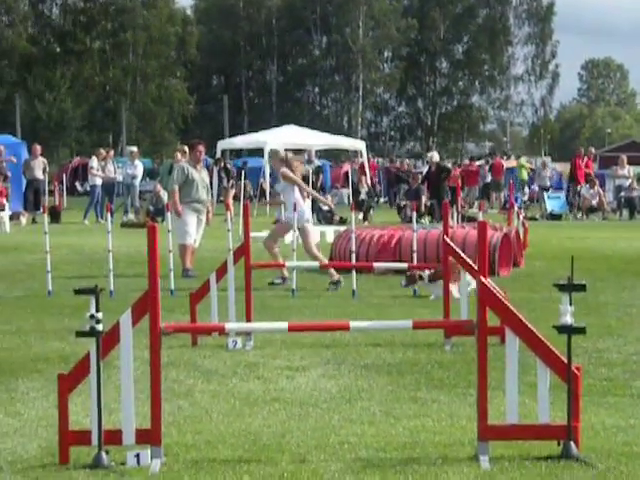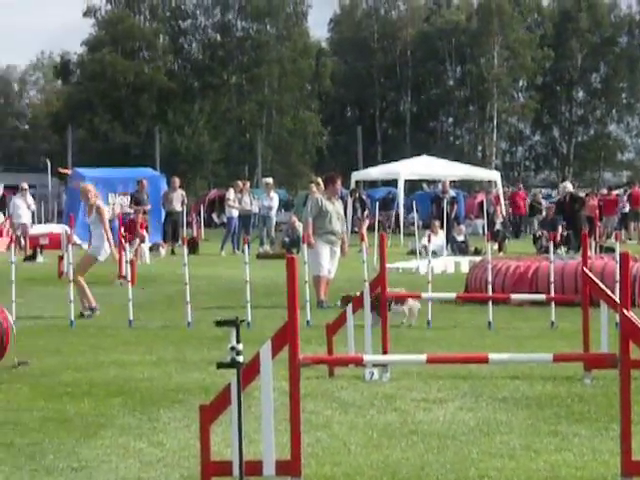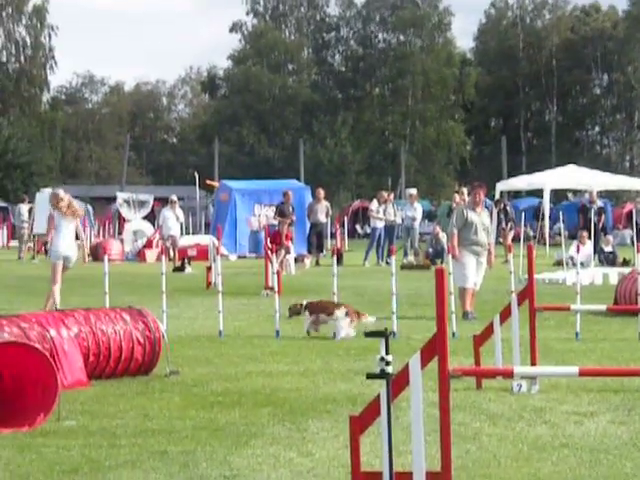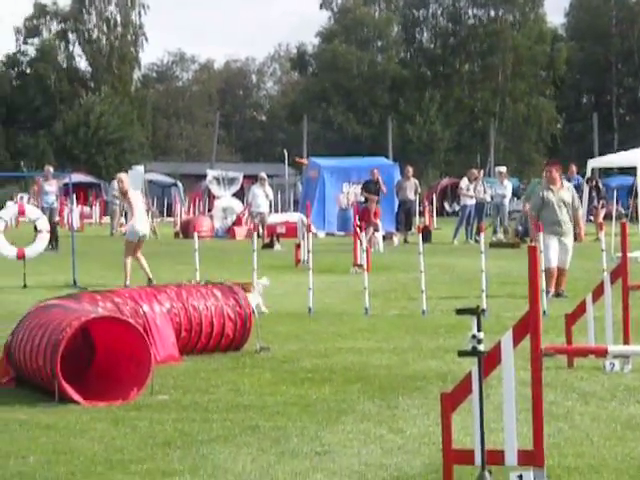
dt=1s
person 1, frame 1
left shoulder: (204, 171)
right shoulder: (182, 167)
left elbow: (207, 192)
right elbow: (174, 186)
left wrist: (209, 210)
right wrist: (176, 204)
left hip: (201, 211)
right hip: (186, 209)
left knee: (195, 241)
right knee: (187, 239)
left ankle: (190, 268)
right ankle: (186, 269)
person 1, frame 2
left shoulder: (339, 203)
right shoulder: (317, 199)
left elbow: (342, 224)
right elbow: (308, 218)
left wrist: (345, 241)
right wrist: (309, 236)
left hip: (335, 242)
right hip: (321, 240)
left knee: (330, 273)
right knee: (321, 270)
left ankle: (325, 299)
right ankle: (320, 299)
person 1, frame 3
left shoulder: (486, 213)
right shoulder: (462, 210)
left elbow: (489, 235)
right elbow: (454, 229)
left wrist: (491, 253)
right wrist: (454, 247)
left hip: (481, 253)
right hip: (466, 251)
left knee: (475, 284)
right knee: (466, 282)
left ankle: (471, 310)
right ankle: (466, 311)
person 1, frame 4
left shoulder: (569, 188)
right shoulder: (541, 190)
left elbow: (577, 210)
right elbow: (533, 211)
left wrist: (580, 228)
right wrist: (533, 230)
left hip: (567, 232)
right hip: (548, 232)
left knee: (563, 264)
right knee: (550, 263)
left ankle: (559, 289)
right ankle: (550, 290)
person 2, frame 1
left shoulder: (283, 172)
right shoulder: (287, 172)
left elbow: (302, 186)
left wrist: (321, 199)
left hip: (297, 213)
right hip: (302, 214)
left knee: (269, 242)
right knee: (311, 251)
left ankle: (283, 275)
right ankle: (335, 278)
person 2, frame 2
left shoulder: (99, 207)
right shoulder: (90, 207)
left elbow: (106, 229)
left wrist: (112, 249)
left hip: (100, 246)
right hip: (96, 246)
left knee: (76, 274)
right knee: (78, 276)
left ankle: (92, 305)
right ankle: (86, 309)
person 2, frame 3
left shoulder: (53, 214)
right shoulder: (75, 215)
left elbow: (49, 235)
right elbow: (82, 234)
right wrist: (85, 252)
left hip: (57, 249)
right hip: (71, 250)
left knee: (55, 283)
right knee: (56, 282)
left ankle: (57, 307)
right ankle: (46, 309)
person 2, frame 4
left shoulder: (129, 196)
right shoulder: (137, 193)
left elbow: (134, 216)
left wrist: (126, 227)
left hip: (135, 228)
right hip: (145, 227)
left knee: (128, 256)
right knee: (137, 254)
left ankle: (127, 283)
right ankle: (149, 276)
